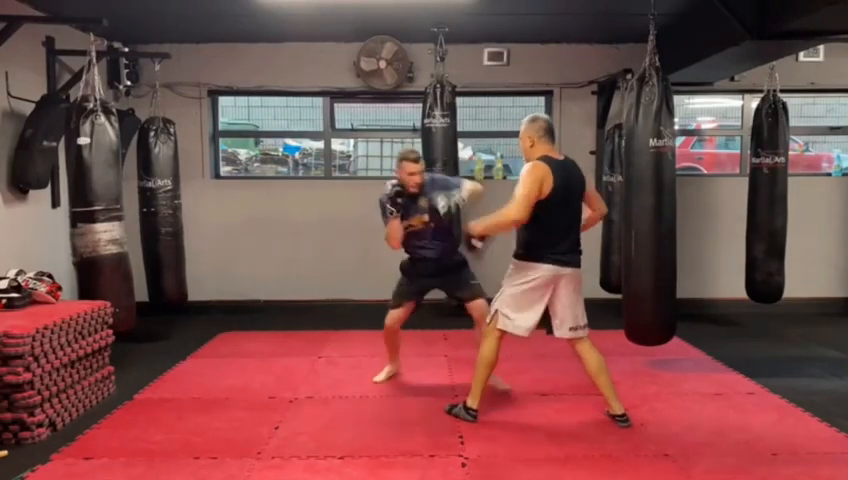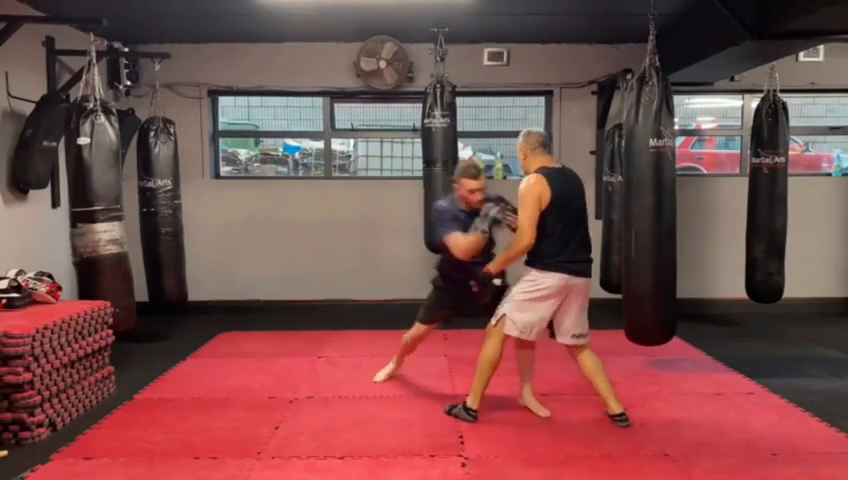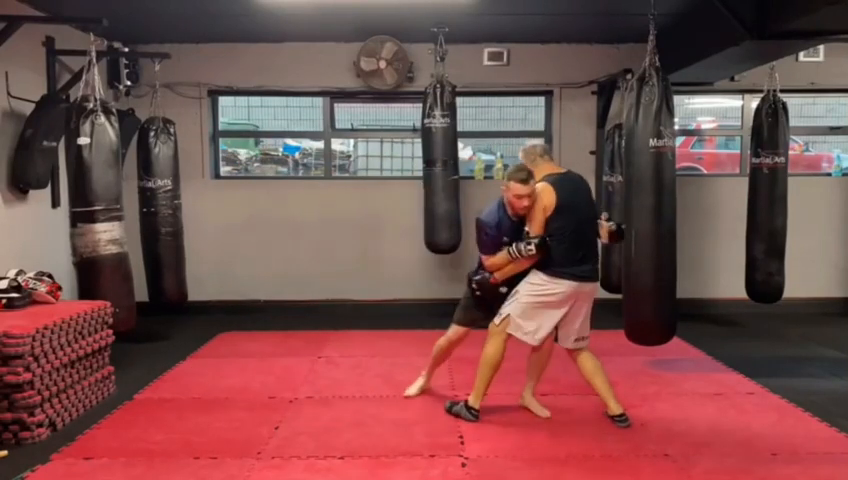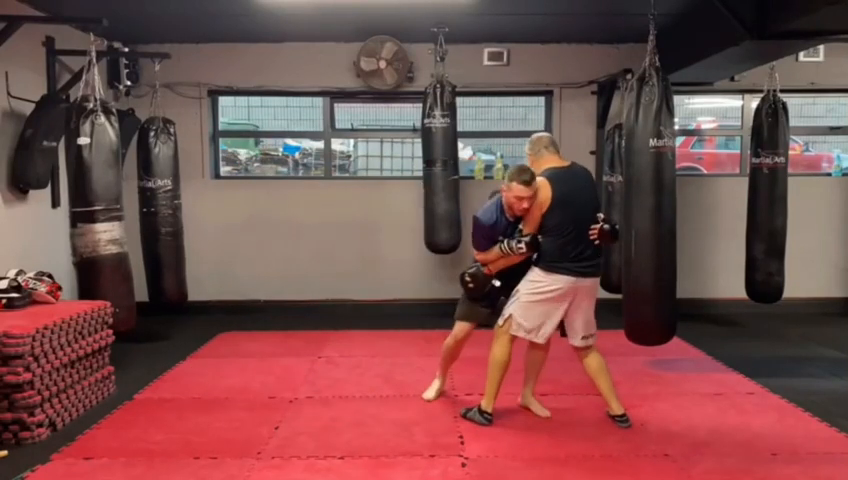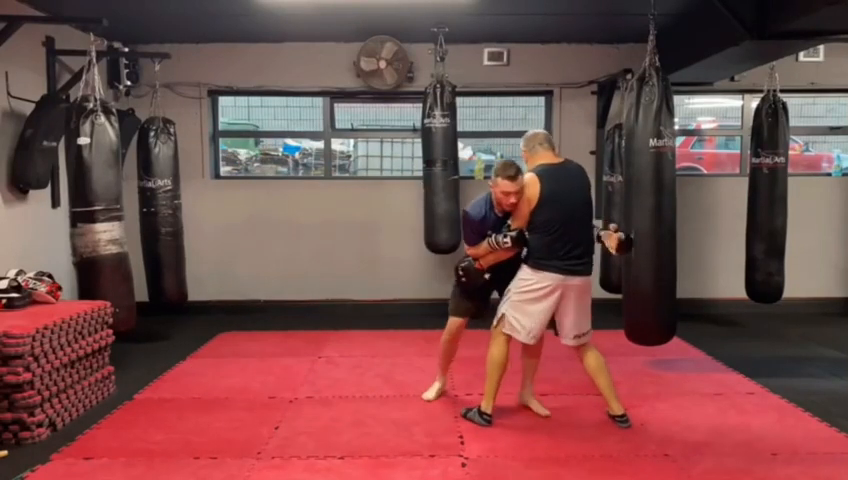
dt=0.2s
person 1, frame 1
left shoulder: (535, 169)
right shoulder: (574, 169)
left elbow: (516, 215)
right elbow: (599, 210)
left wrist: (478, 227)
left hip: (535, 266)
right hip: (568, 268)
left knee: (493, 331)
right knee: (580, 340)
left ankle: (471, 405)
right ankle: (617, 410)
person 1, frame 2
left shoulder: (532, 184)
right shoulder: (573, 178)
left elbow: (526, 240)
left wrist: (490, 268)
left hip: (545, 274)
right hip: (579, 275)
left knee: (496, 332)
right knee: (579, 346)
left ankle: (471, 405)
right ankle: (617, 409)
person 1, frame 3
left shoulder: (542, 191)
right shoulder: (580, 182)
left elbow: (532, 252)
left wrist: (494, 278)
left hip: (552, 280)
right hip: (586, 280)
left knee: (498, 331)
right knee: (578, 348)
left ankle: (473, 405)
right ankle: (616, 410)
person 1, frame 4
left shoulder: (541, 185)
right shoulder: (585, 176)
left wrist: (488, 270)
left hip: (551, 276)
right hip: (588, 276)
left knee: (504, 333)
right knee: (585, 346)
left ankle: (486, 408)
right ankle: (618, 411)
person 1, frame 5
left shoulder: (532, 181)
right shoulder: (580, 173)
left hip: (540, 273)
right hip: (579, 274)
left knee: (501, 334)
right knee: (583, 344)
left ankle: (485, 410)
right ankle: (618, 411)
person 2, frame 1
left shoulder: (437, 182)
right shoulder: (390, 199)
left elbow: (475, 188)
right elbow: (394, 243)
left wrist: (456, 196)
right wrist: (392, 209)
left hip: (451, 264)
right hip: (418, 267)
left knee: (482, 314)
right knee: (392, 322)
right ankle: (393, 364)
person 2, frame 2
left shoulder: (491, 203)
right shoulder: (443, 211)
left elbow: (516, 223)
right elbow: (460, 251)
right wrist: (485, 224)
left hip: (486, 278)
right hip: (452, 282)
right knee: (419, 332)
right ankle: (395, 364)
person 2, frame 3
right shoulder: (489, 220)
right elbow: (489, 263)
right wrist: (517, 250)
left hip: (524, 281)
right knee: (454, 336)
left ankle: (527, 395)
right ankle: (426, 377)
person 2, frame 4
right shoulder: (485, 217)
right elbow: (481, 256)
right wrist: (508, 248)
left hip: (521, 274)
right knee: (460, 333)
left ankle: (527, 395)
right ankle: (439, 381)
person 2, frame 5
right shoulder: (475, 212)
right elbow: (472, 251)
right wrist: (496, 243)
left hip: (512, 269)
right hip: (478, 269)
right knee: (454, 327)
left ankle: (527, 392)
right ankle: (440, 381)
